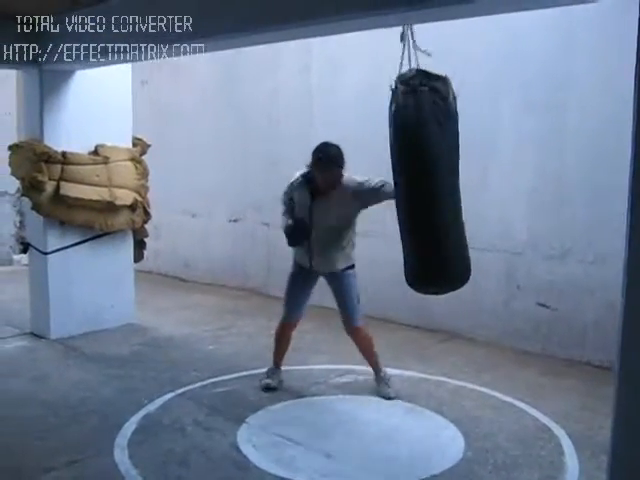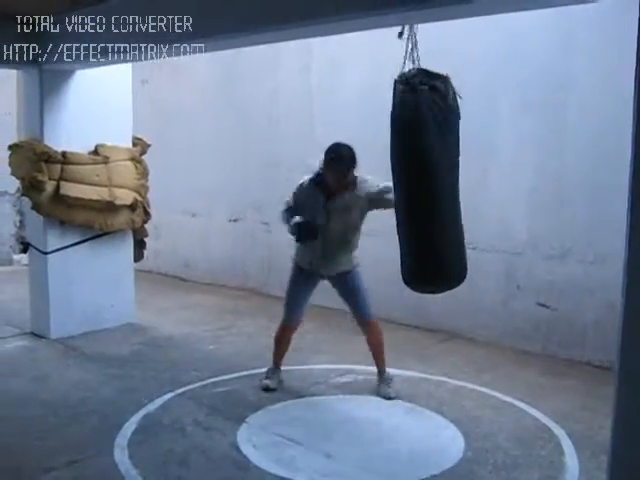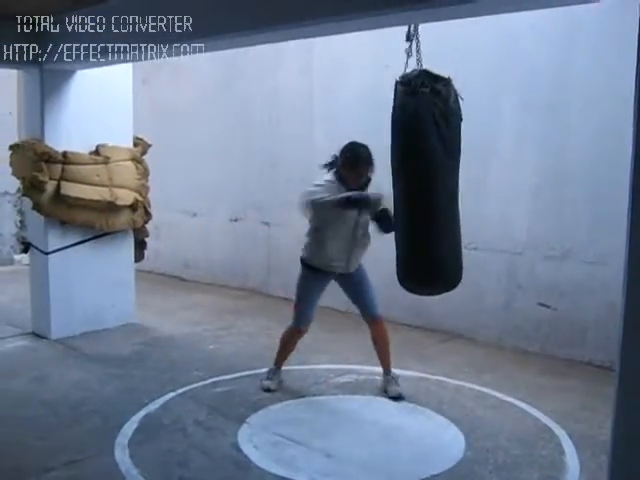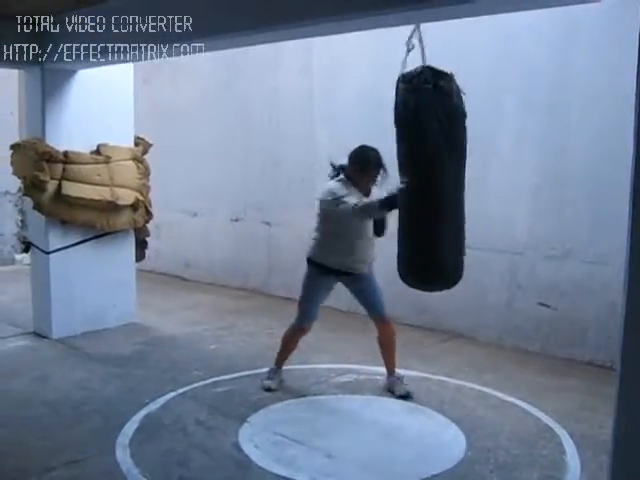
dt=0.1s
person 1, frame 1
left shoulder: (352, 188)
right shoulder: (298, 185)
left elbow: (383, 189)
right elbow: (288, 210)
right wrist: (290, 226)
left hip: (339, 265)
right hip: (305, 263)
left knee: (353, 326)
right knee: (289, 319)
left ankle: (380, 375)
right ankle: (275, 369)
person 1, frame 2
left shoulder: (362, 189)
right shoulder: (307, 187)
left elbow: (390, 195)
right elbow: (288, 211)
right wrist: (296, 223)
left hip: (343, 267)
right hip: (306, 265)
left knee: (368, 322)
right knee: (290, 322)
left ankle: (383, 375)
right ankle: (275, 370)
person 1, frame 3
left shoulder: (361, 187)
right shoulder: (327, 185)
left elbow: (366, 213)
right elbow: (309, 203)
left wrist: (383, 217)
right wrist: (351, 199)
left hip: (350, 266)
right hip: (317, 266)
left knee: (376, 320)
right knee: (300, 326)
left ankle: (388, 376)
right ankle: (275, 370)
person 1, frame 4
left shoulder: (362, 190)
right shoulder: (335, 191)
right elbow: (355, 211)
left wrist: (379, 219)
right wrist: (388, 201)
left hip: (357, 268)
right hip: (324, 267)
left knee: (384, 320)
right knee: (302, 325)
left ankle: (392, 377)
right ankle: (276, 369)
